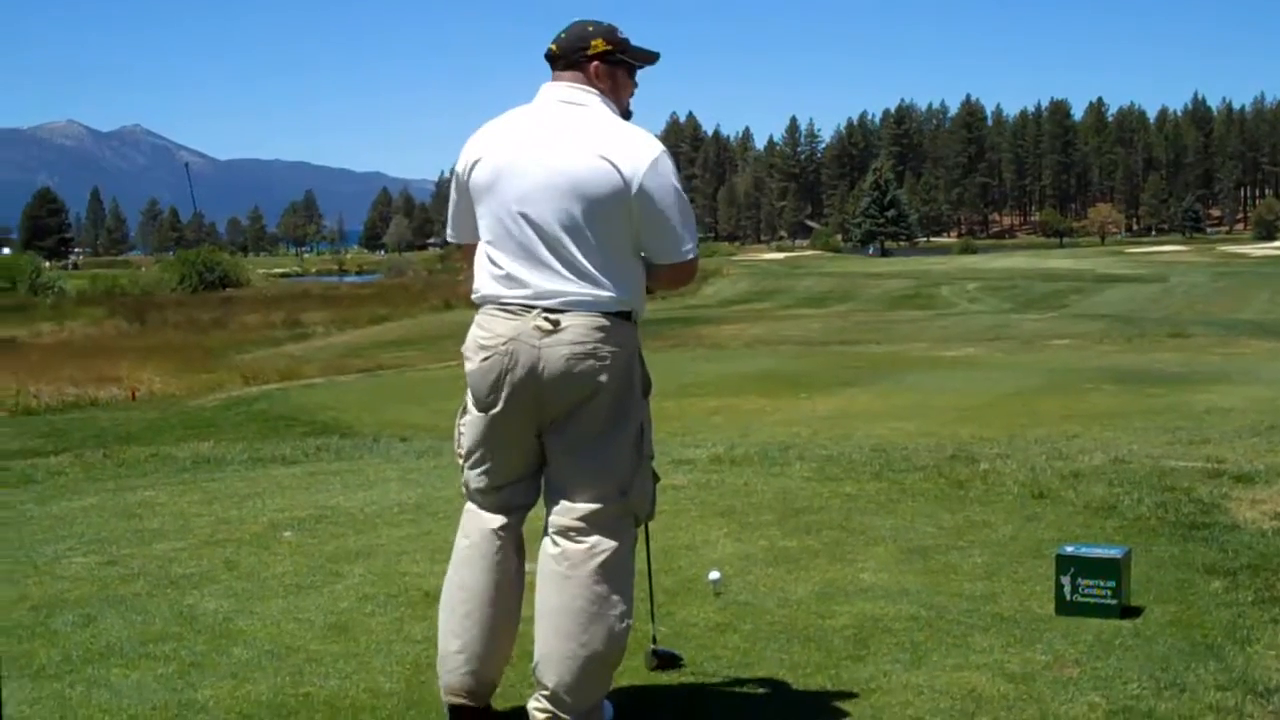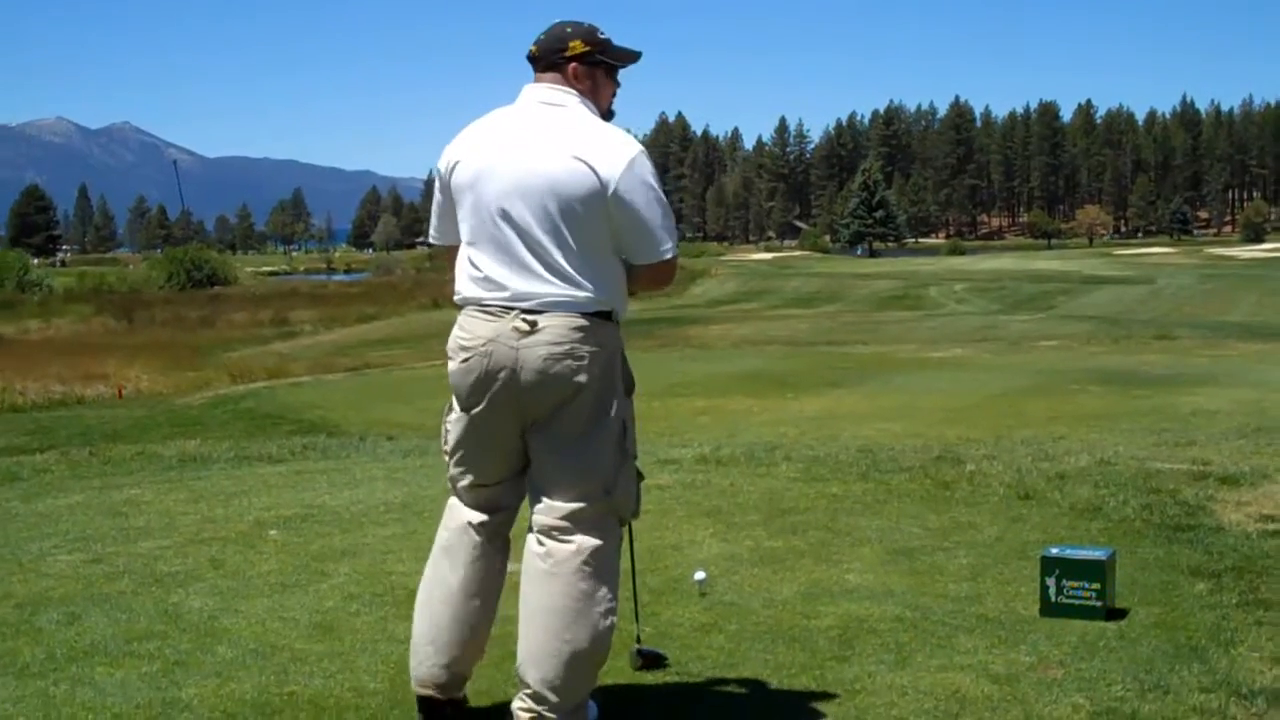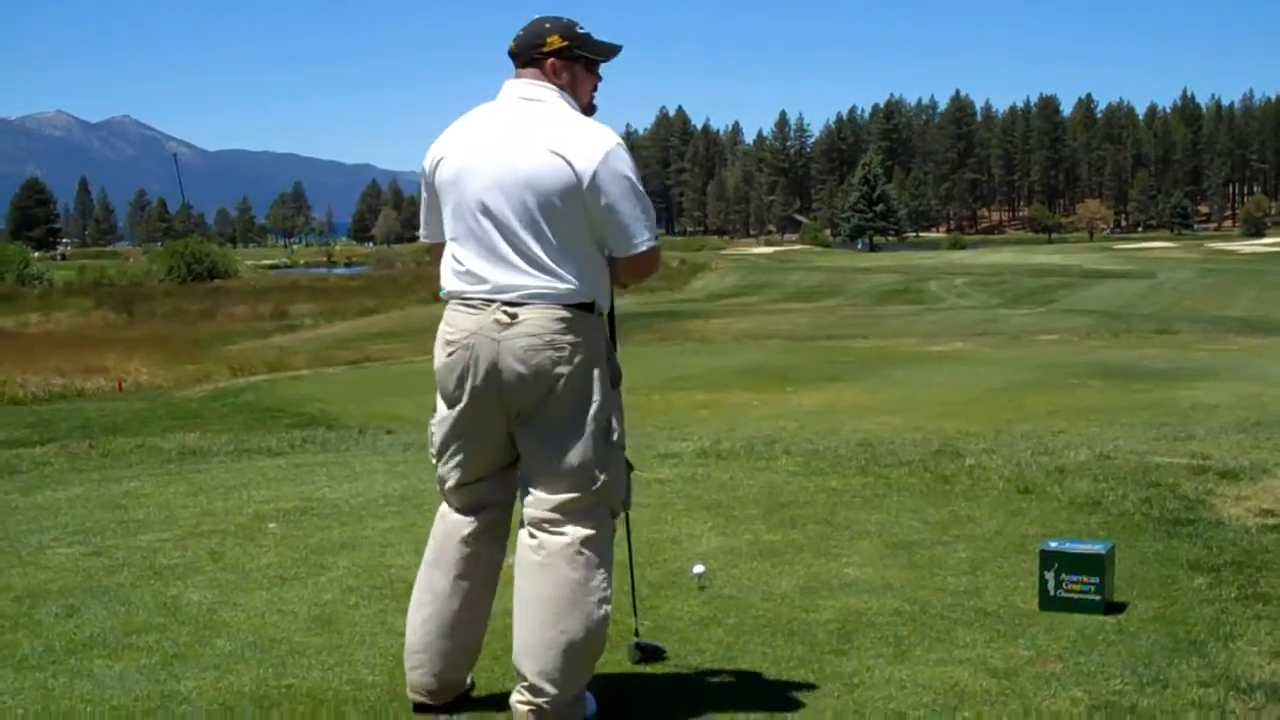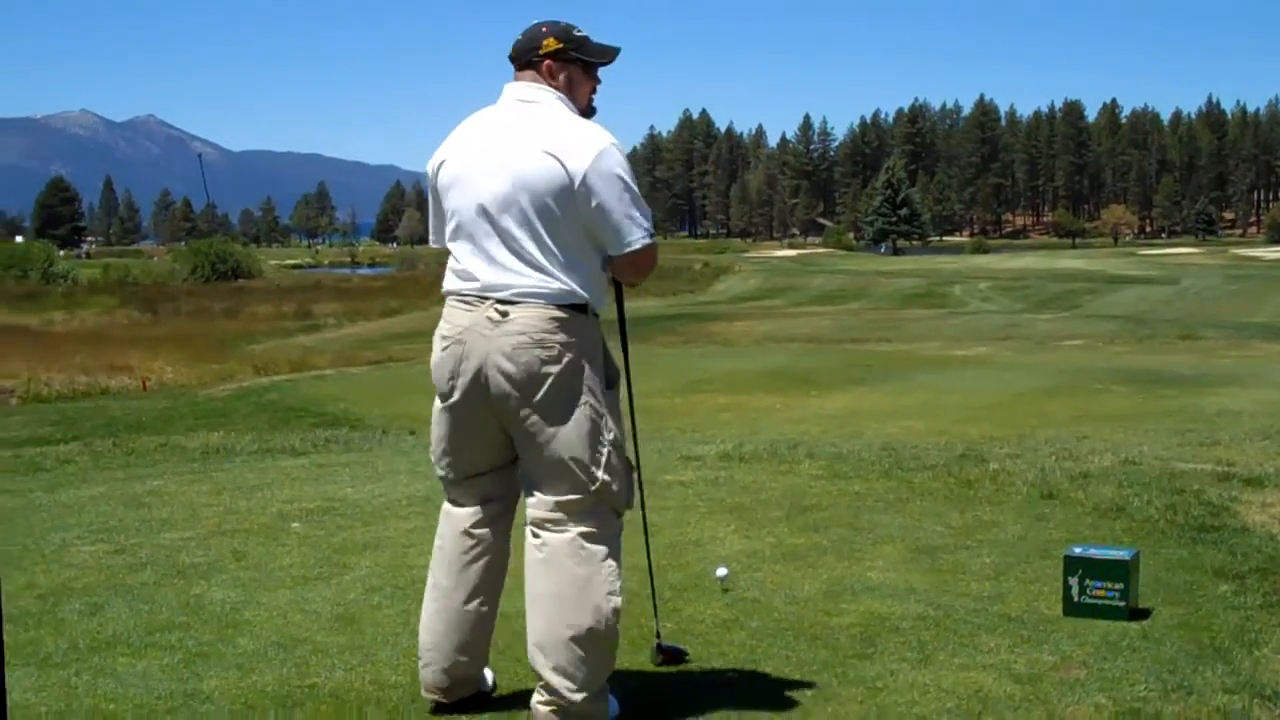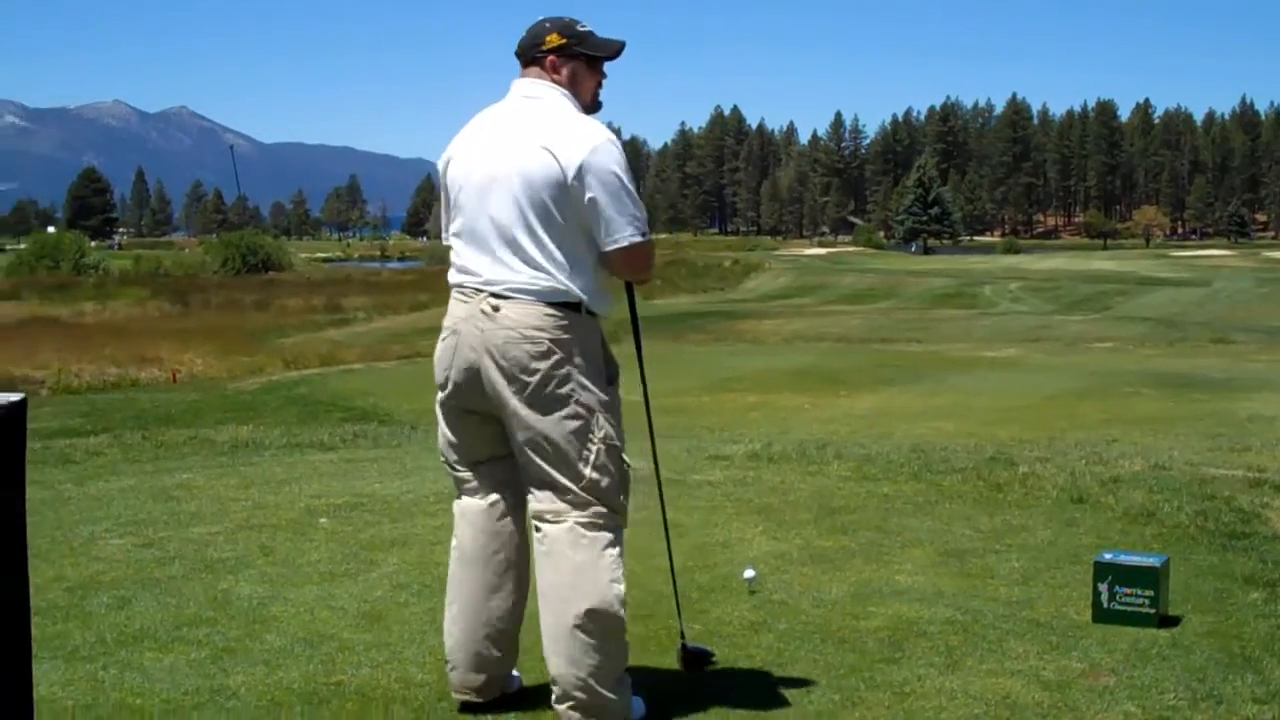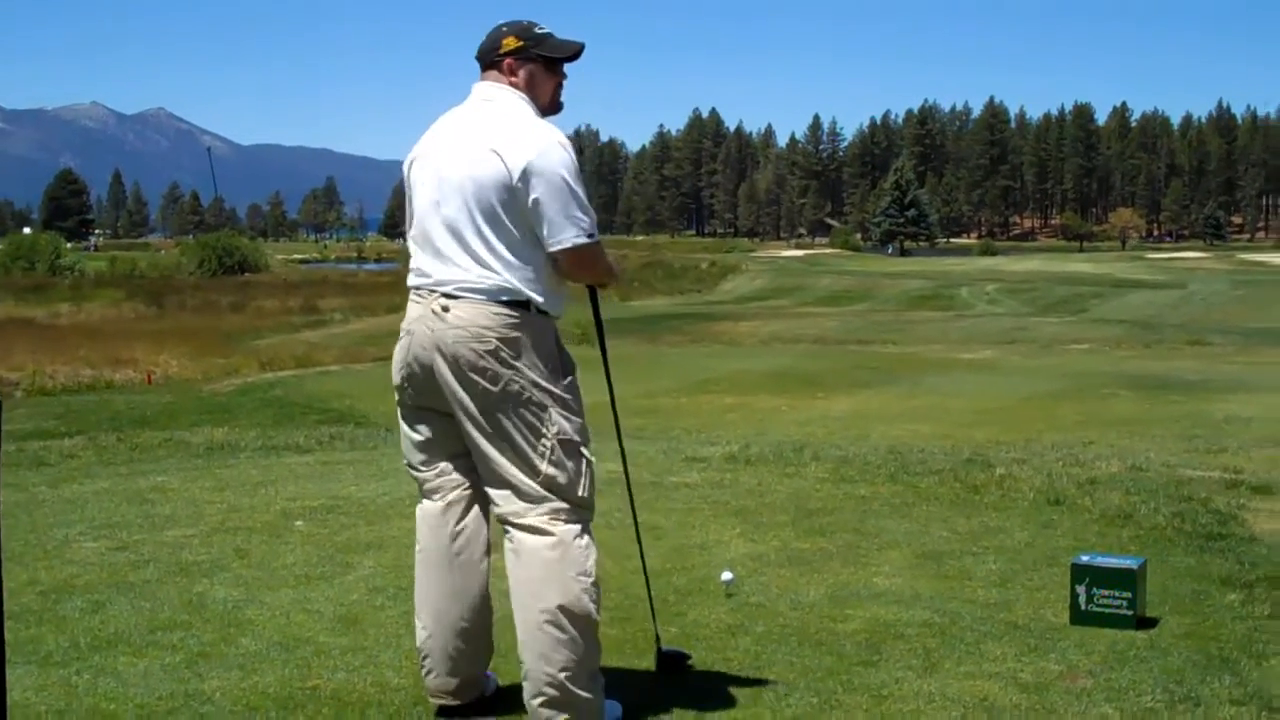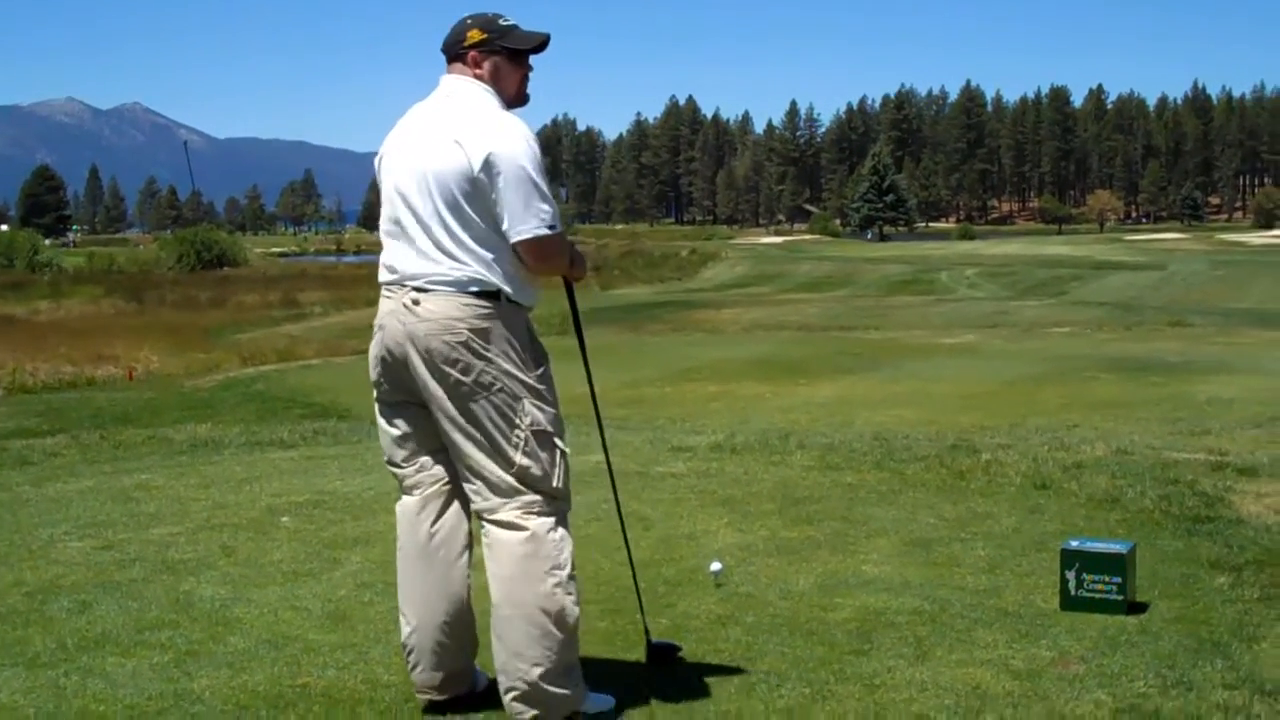
dt=0.2s
person 1, frame 1
left shoulder: (484, 141)
right shoulder: (635, 149)
left elbow: (466, 244)
right elbow: (678, 268)
left hip: (498, 337)
right hip: (590, 346)
left knee: (489, 511)
right knee: (588, 524)
person 1, frame 2
left shoulder: (466, 143)
right shoulder: (614, 150)
right elbow: (659, 269)
left hip: (479, 339)
right hip: (572, 346)
left knee: (474, 507)
right knee: (574, 525)
person 1, frame 3
left shoulder: (451, 139)
right shoulder: (592, 143)
right elbow: (641, 261)
left hip: (465, 332)
right hip: (554, 338)
left knee: (466, 509)
right knee: (567, 519)
person 1, frame 4
left shoulder: (455, 142)
right shoulder: (586, 142)
right elbow: (638, 260)
right wrist: (602, 266)
left hip: (463, 331)
right hip: (549, 339)
left knee: (470, 507)
right knee: (573, 518)
person 1, frame 5
left shoulder: (467, 137)
right shoulder: (585, 138)
right elbow: (632, 257)
right wrist: (637, 268)
left hip: (465, 326)
right hip: (546, 336)
left knee: (483, 502)
right knee: (579, 511)
person 1, frame 6
left shoulder: (432, 138)
right shoulder: (536, 140)
right elbow: (575, 258)
right wrist: (605, 272)
left hip: (424, 325)
right hip: (499, 335)
left knee: (446, 501)
right knee: (546, 508)
person 1, frame 7
left shoulder: (403, 130)
right shoulder: (500, 131)
right elbow: (537, 248)
right wrist: (573, 262)
left hip: (397, 317)
right hip: (471, 326)
left knee: (426, 495)
right knee: (521, 502)
